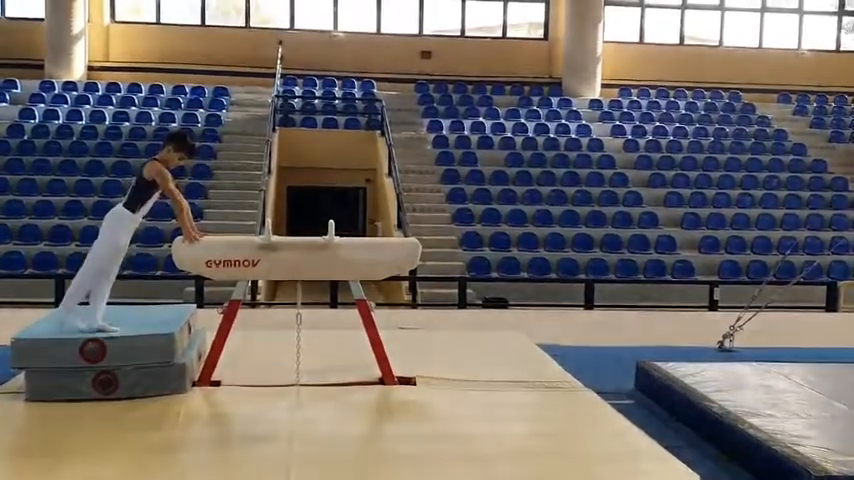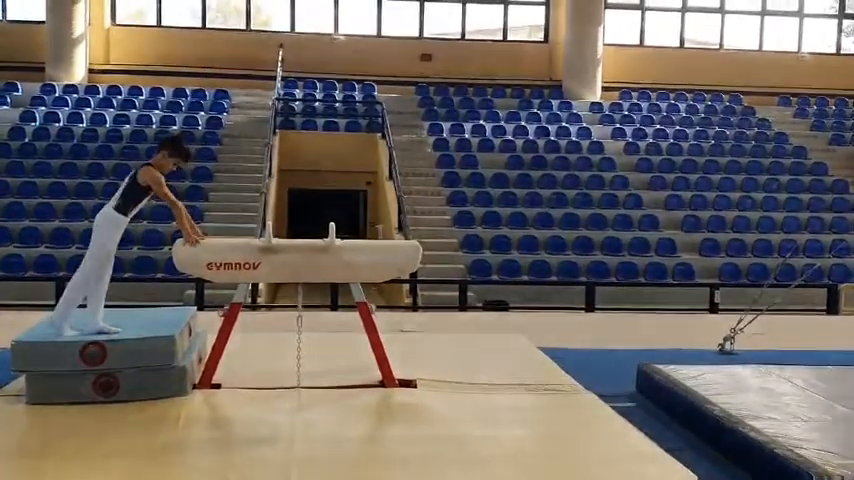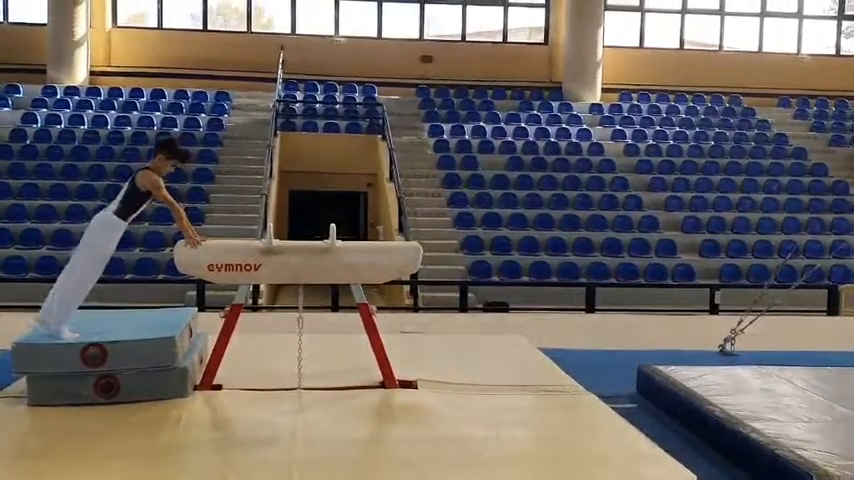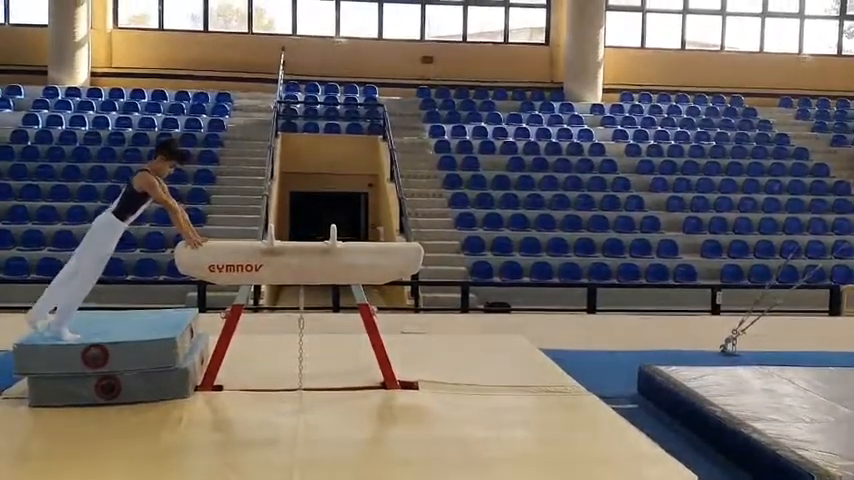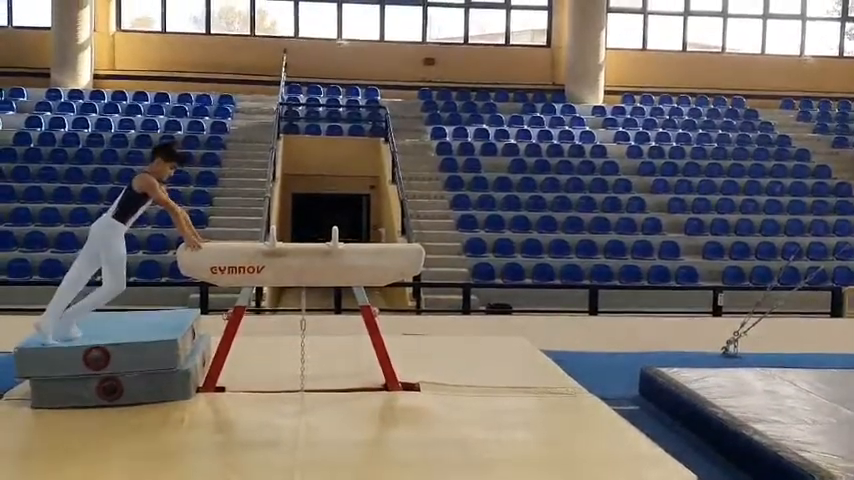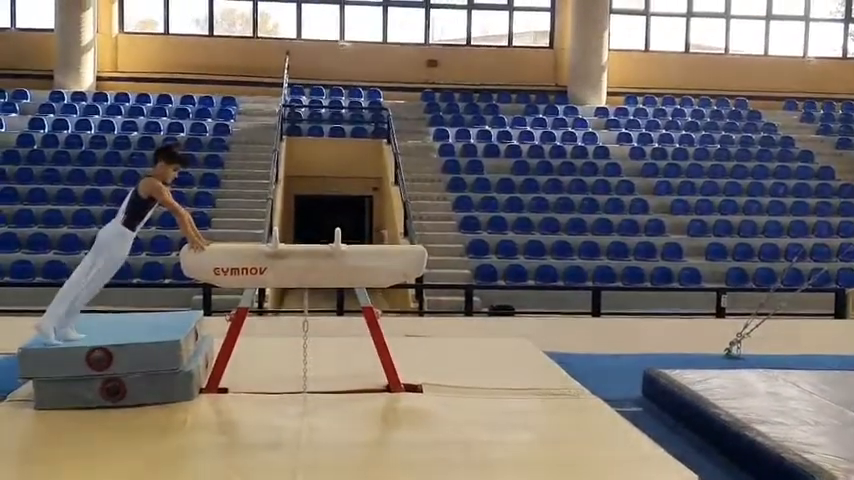
dt=0.3s
person 1, frame 1
left shoulder: (162, 172)
right shoulder: (156, 168)
left elbow: (182, 202)
right elbow: (177, 202)
left wrist: (194, 229)
right wrist: (187, 231)
left hip: (127, 223)
right hip: (120, 221)
left knee: (107, 272)
right knee: (95, 266)
left ankle: (93, 319)
right ankle: (68, 311)
person 1, frame 2
left shoulder: (152, 174)
right shoulder: (151, 174)
left elbow: (177, 205)
right elbow: (174, 205)
left wrist: (194, 230)
right wrist: (187, 234)
left hip: (113, 222)
right hip: (111, 222)
left knee: (101, 273)
right knee: (90, 271)
left ankle: (93, 322)
right ankle: (60, 319)
person 1, frame 3
left shoulder: (151, 177)
right shoulder: (150, 178)
left elbow: (177, 207)
right elbow: (174, 208)
left wrist: (193, 233)
right wrist: (189, 236)
left hip: (107, 223)
right hip: (110, 226)
left knee: (78, 270)
right knee: (84, 275)
left ankle: (49, 314)
right ankle: (56, 324)
person 1, frame 4
left shoulder: (157, 182)
right shoulder: (146, 179)
left elbow: (177, 209)
right elbow: (172, 209)
left wrist: (194, 235)
right wrist: (187, 237)
left hip: (109, 226)
right hip: (109, 227)
left knee: (75, 270)
right knee: (84, 277)
left ankle: (39, 313)
right ankle: (57, 325)
person 1, frame 5
left shoulder: (155, 185)
right shoulder: (146, 180)
left elbow: (178, 211)
right elbow: (173, 210)
left wrist: (196, 236)
right wrist: (187, 238)
left hip: (107, 229)
right hip: (110, 230)
left knee: (77, 277)
right knee: (115, 285)
left ankle: (48, 322)
right ankle: (67, 320)
person 1, frame 6
left shoulder: (160, 187)
right shoulder: (153, 185)
left elbow: (182, 213)
right elbow: (178, 213)
left wrist: (199, 238)
right wrist: (192, 240)
left hip: (114, 233)
right hip: (119, 237)
left knee: (82, 280)
right knee: (89, 284)
left ankle: (50, 323)
right ankle: (60, 326)
